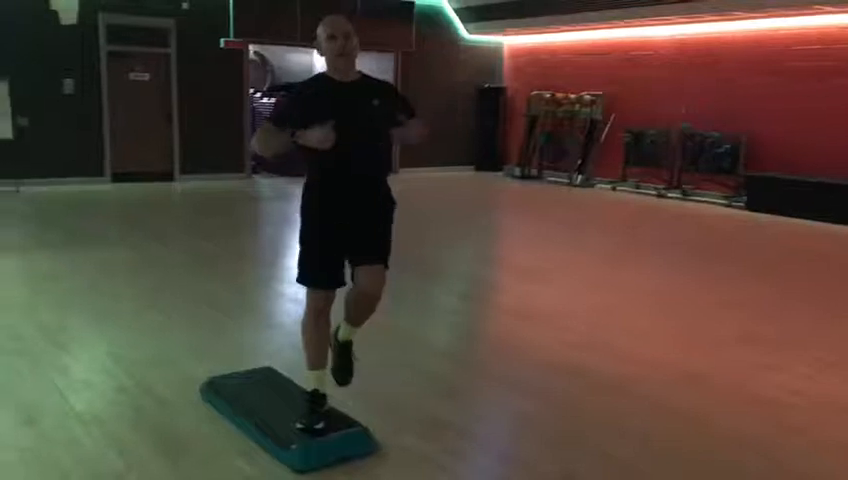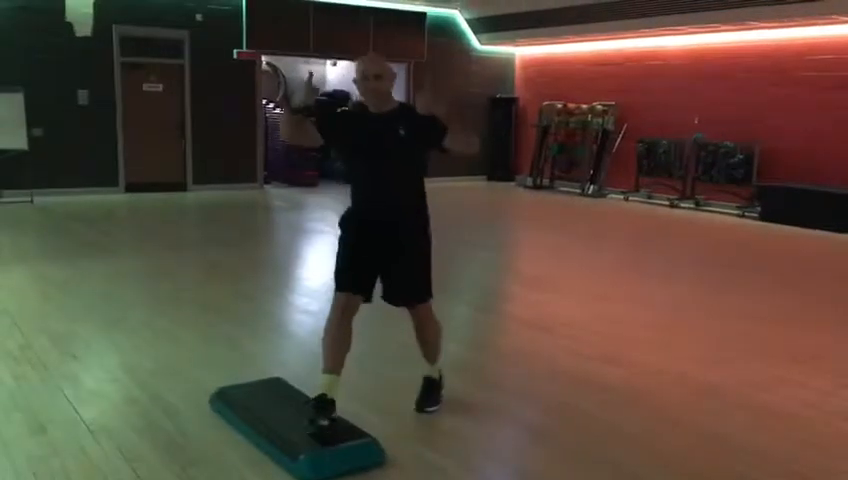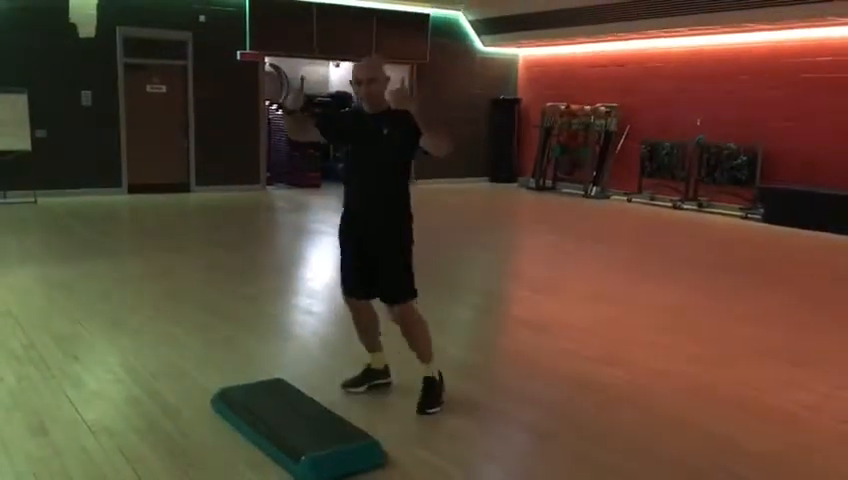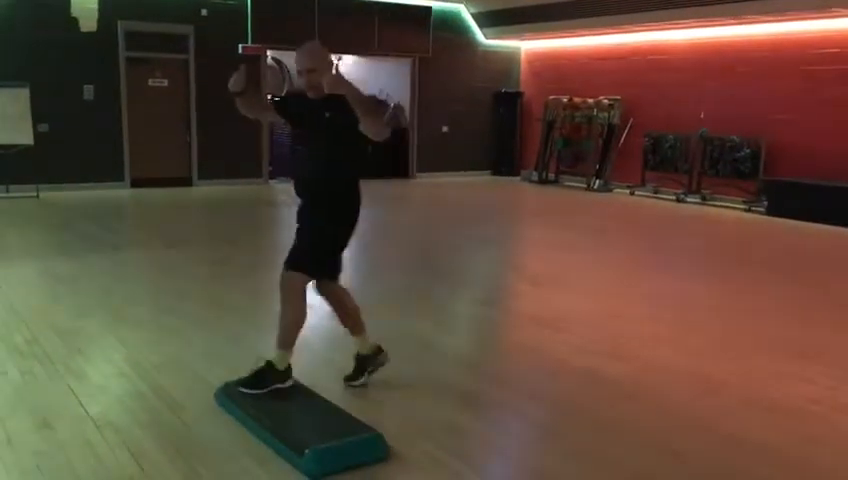
dt=0.5s
person 1, frame 1
left shoulder: (382, 92)
right shoulder: (306, 93)
left elbow: (412, 129)
right elbow: (260, 143)
left wrist: (416, 132)
right wrist: (302, 136)
left hip: (372, 204)
right hip: (323, 206)
left knee: (370, 285)
right knee: (318, 299)
left ankle: (343, 337)
right ankle: (316, 392)
person 1, frame 2
left shoulder: (417, 120)
right shoulder: (346, 121)
left elbow: (468, 147)
right elbow: (293, 136)
left wrist: (438, 119)
right wrist: (299, 107)
left hip: (408, 228)
right hip: (361, 225)
left knee: (419, 309)
right knee: (343, 305)
left ankle: (433, 376)
right ankle: (326, 397)
person 1, frame 3
left shoulder: (403, 119)
right shoulder: (346, 120)
left elbow: (442, 149)
right elbow: (300, 131)
left wrist: (414, 108)
right wrist: (292, 109)
left hip: (390, 225)
right hip: (353, 223)
left knee: (399, 307)
right knee: (355, 301)
left ankle: (432, 376)
right ankle: (377, 366)
person 1, frame 4
left shoulder: (346, 103)
right shoulder: (299, 102)
left elbow: (380, 132)
right elbow: (258, 110)
left wrist: (350, 92)
right wrist: (238, 91)
left hip: (336, 209)
right hip: (313, 207)
left knee: (292, 282)
right knee: (327, 286)
left ankle: (279, 368)
right ankle: (369, 351)
